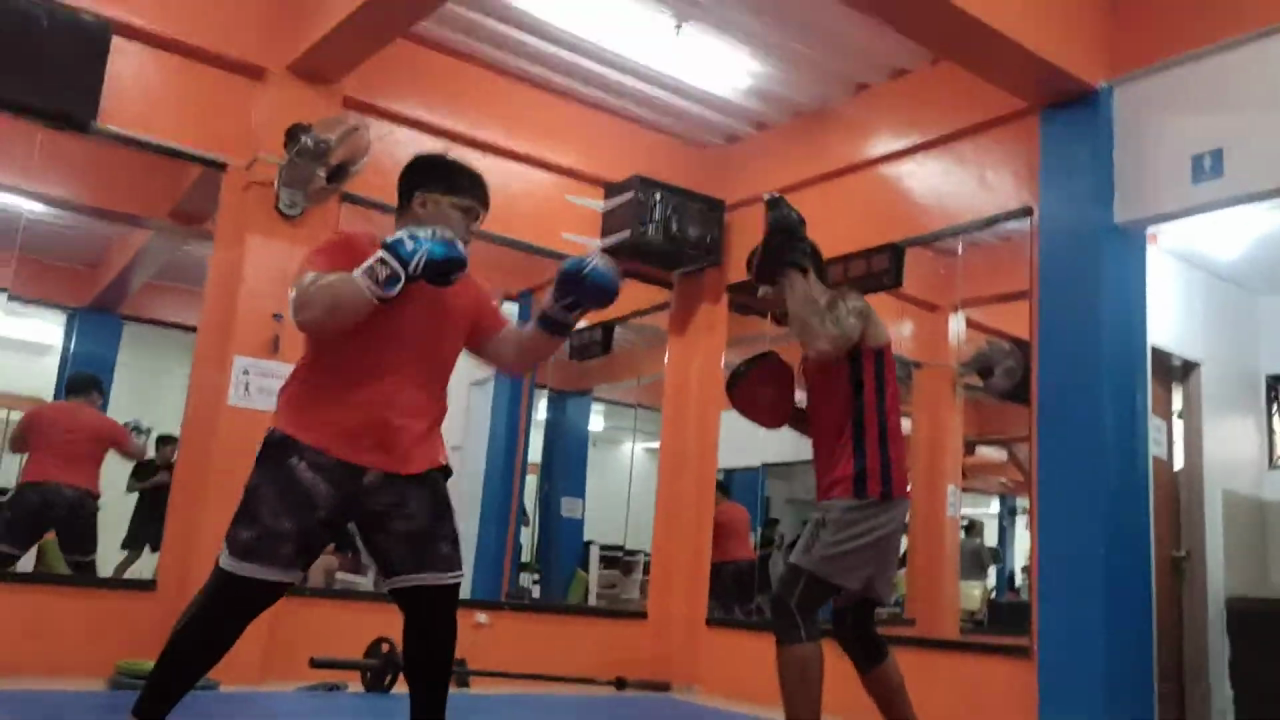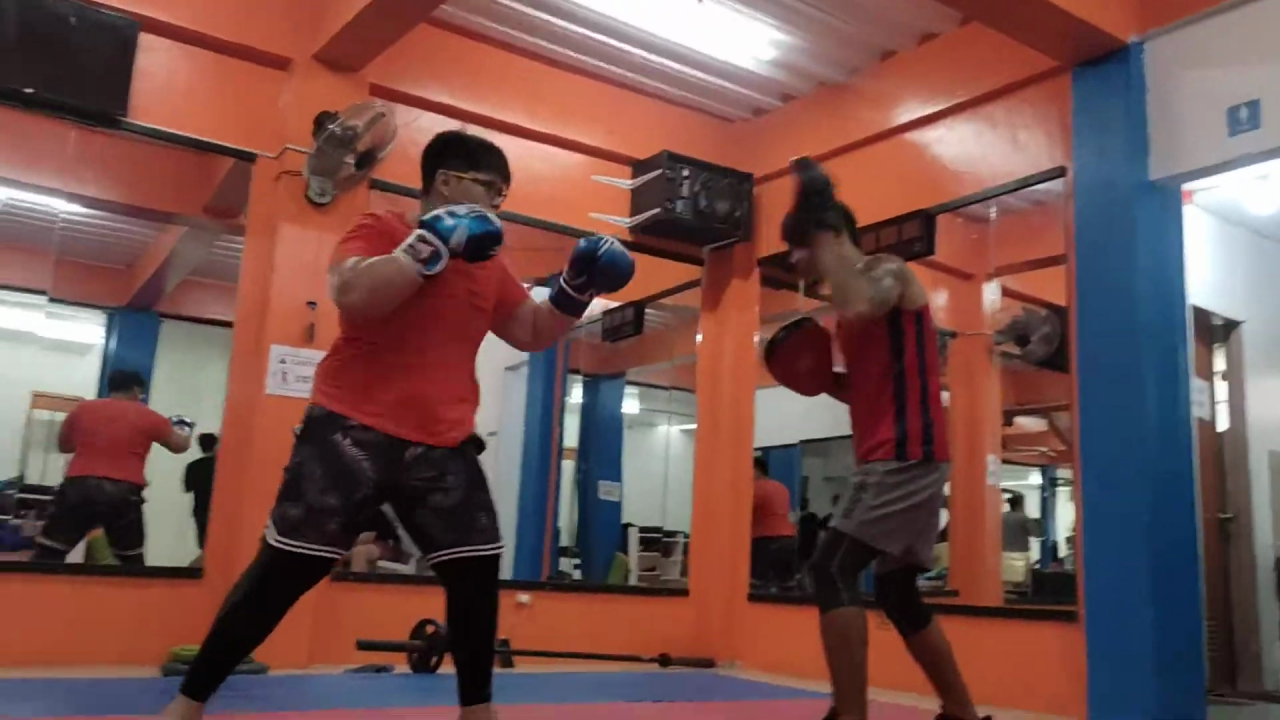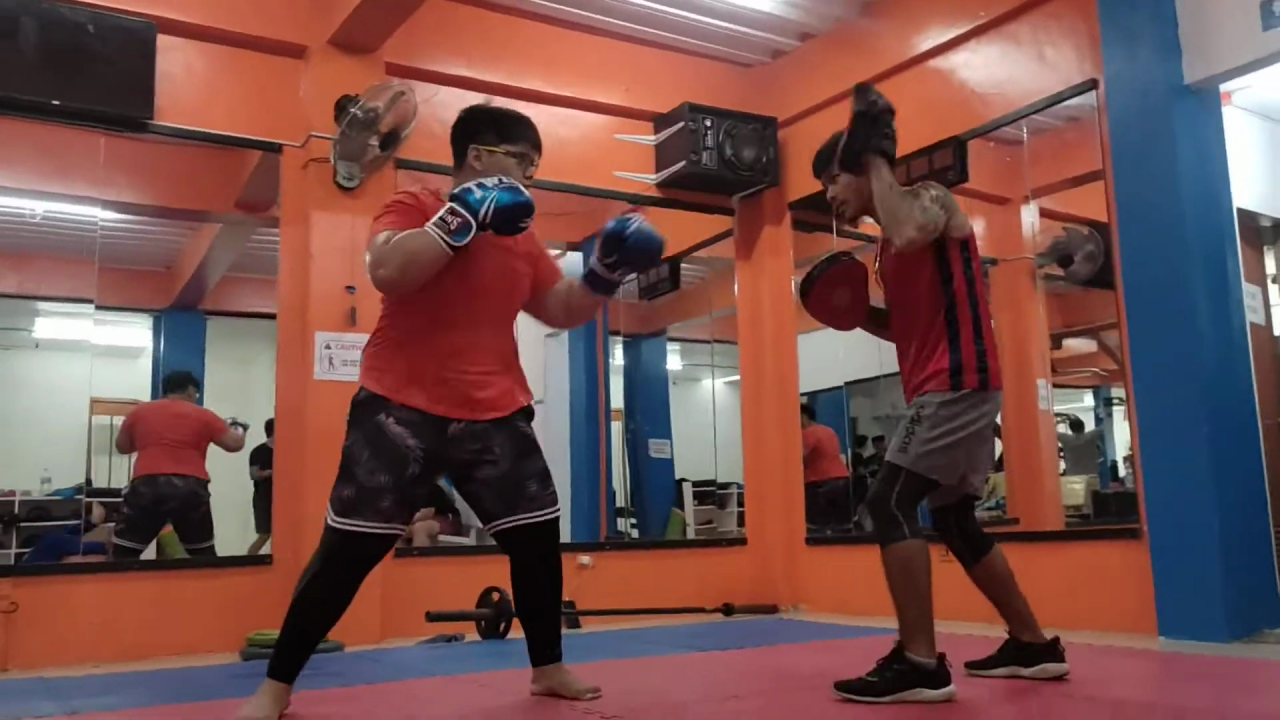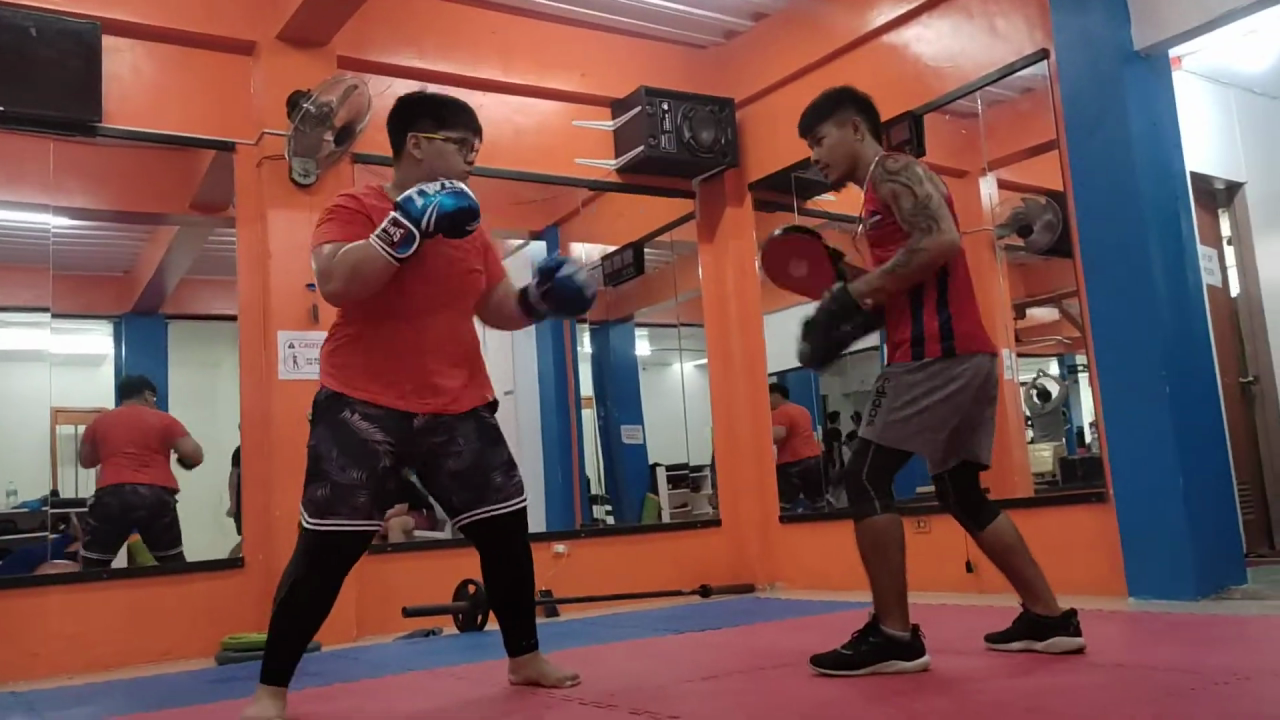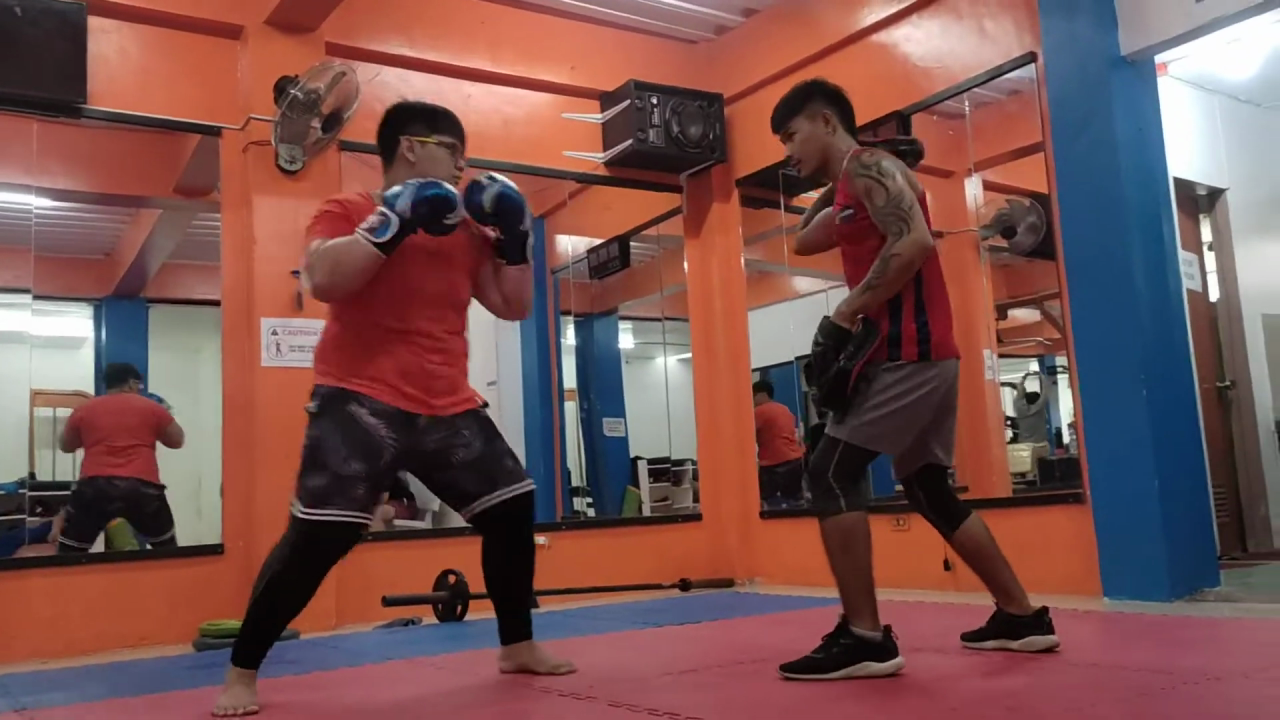
dt=0.5s
person 1, frame 1
left shoulder: (463, 288)
right shoulder: (349, 248)
left elbow: (515, 356)
right elbow: (312, 312)
left wrist: (562, 309)
right wrist: (395, 260)
left hip: (411, 470)
right hip: (313, 453)
left knee: (436, 600)
right knee: (240, 589)
person 1, frame 2
left shoulder: (488, 267)
right shoulder: (380, 229)
left elbow: (534, 333)
right elbow: (355, 298)
left wrist: (577, 285)
right wrist: (433, 241)
left hip: (444, 445)
right hip: (353, 430)
left knee: (477, 573)
right knee: (291, 568)
person 1, frame 3
left shoulder: (523, 238)
right shoulder: (414, 206)
left elbow: (561, 312)
right elbow: (388, 272)
left wrist: (609, 262)
right wrist: (463, 216)
left hip: (496, 416)
right hip: (403, 410)
left knee: (538, 537)
right knee: (351, 547)
left ankle: (549, 669)
person 1, frame 4
left shoulder: (468, 224)
right shoulder: (353, 206)
left elbow: (495, 308)
right elbow: (337, 285)
left wrist: (542, 296)
right wrist: (407, 223)
left hip: (457, 409)
right hip: (362, 405)
left knee: (507, 526)
right knee: (331, 544)
left ankle: (526, 658)
person 1, frame 5
left shoulder: (462, 231)
right shoulder: (347, 210)
left elbow: (514, 304)
right elbow: (325, 281)
left wrist: (512, 235)
right wrist: (390, 219)
left hip: (446, 406)
right hip: (360, 401)
left knee: (511, 509)
right knee: (319, 532)
left ankle: (517, 645)
right ankle: (242, 670)
person 2, frame 1
left shoulder: (851, 309)
right shoulder: (820, 340)
left elbow: (825, 346)
left wrist: (793, 274)
right wrist: (784, 413)
left hip: (863, 495)
right hip: (862, 497)
left knee: (791, 605)
right knee: (854, 625)
person 2, frame 2
left shoulder: (889, 271)
right shoulder: (861, 294)
left elbow: (856, 309)
left wrist: (821, 234)
left hip: (903, 457)
right hip: (905, 459)
left knee: (832, 570)
right knee: (895, 591)
person 2, frame 3
left shoulder: (929, 197)
right shoulder: (889, 241)
left elbow: (911, 236)
left wrist: (874, 163)
right wrist: (858, 312)
left hip: (959, 383)
right hip: (949, 387)
left knee: (891, 502)
right knee: (953, 520)
left ankle: (921, 665)
right ankle: (1032, 646)
person 2, frame 4
left shoulder: (897, 174)
right shoulder: (887, 189)
left elbow: (941, 243)
left wrist: (861, 290)
right wrist: (855, 284)
left hip: (935, 352)
right hip: (969, 352)
left knee: (866, 475)
right knee: (958, 489)
left ankle: (895, 635)
right ankle: (1049, 617)
person 2, frame 5
left shoulder: (872, 168)
right shoulder: (846, 192)
left elbow: (915, 242)
right elbow: (806, 239)
left wrist: (846, 313)
right wrist: (827, 184)
left hip: (904, 353)
right hip: (923, 357)
left knee: (830, 473)
right knee: (929, 490)
left ankle: (865, 637)
right ankle: (1022, 616)
person 3, frame 1
left shoulder: (38, 413)
right shoulder: (104, 423)
right elbow: (137, 452)
right wrist: (138, 433)
left hip: (34, 492)
right hip: (80, 499)
right knee: (84, 569)
person 3, frame 2
left shoulder: (82, 409)
right shoulder: (147, 417)
left elbow: (64, 446)
right elbow: (180, 445)
right wrist: (184, 427)
left hip: (79, 487)
right hip: (124, 493)
left knee: (48, 554)
right knee: (132, 561)
person 3, frame 3
left shoulder: (139, 412)
right shoulder: (203, 416)
left elbow: (122, 447)
right elbow: (235, 444)
right wrist: (239, 428)
left hip: (147, 486)
right hip: (191, 489)
left knee: (124, 554)
right knee: (204, 554)
person 3, frame 4
left shoulder: (100, 422)
right shoulder: (164, 420)
left elbow: (86, 461)
right elbow: (194, 454)
right wrist: (185, 460)
left hip: (111, 496)
right hip: (157, 496)
left knee: (93, 566)
right knee: (173, 561)
person 3, frame 5
left shoulder: (84, 409)
right shoulder: (151, 407)
left elbow: (66, 445)
right elbow: (177, 441)
right wrist: (164, 416)
left hip: (94, 486)
right hip: (140, 487)
left knee: (68, 552)
right knee: (166, 546)
